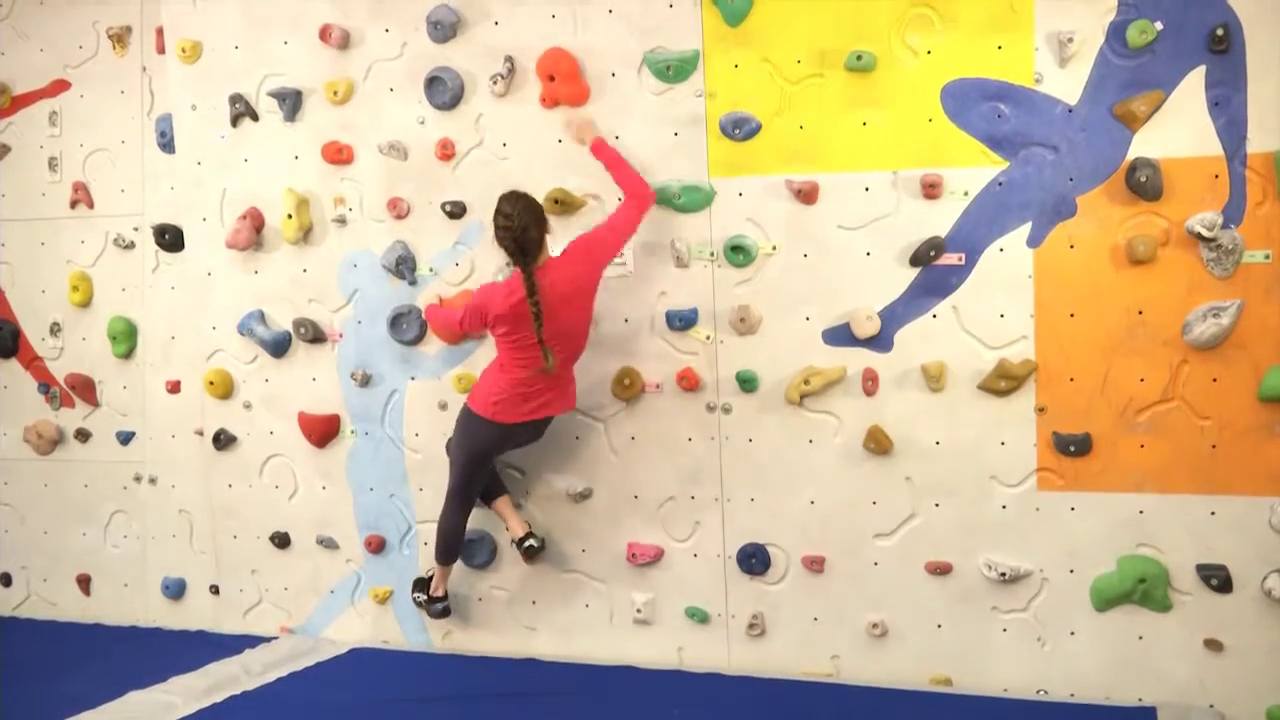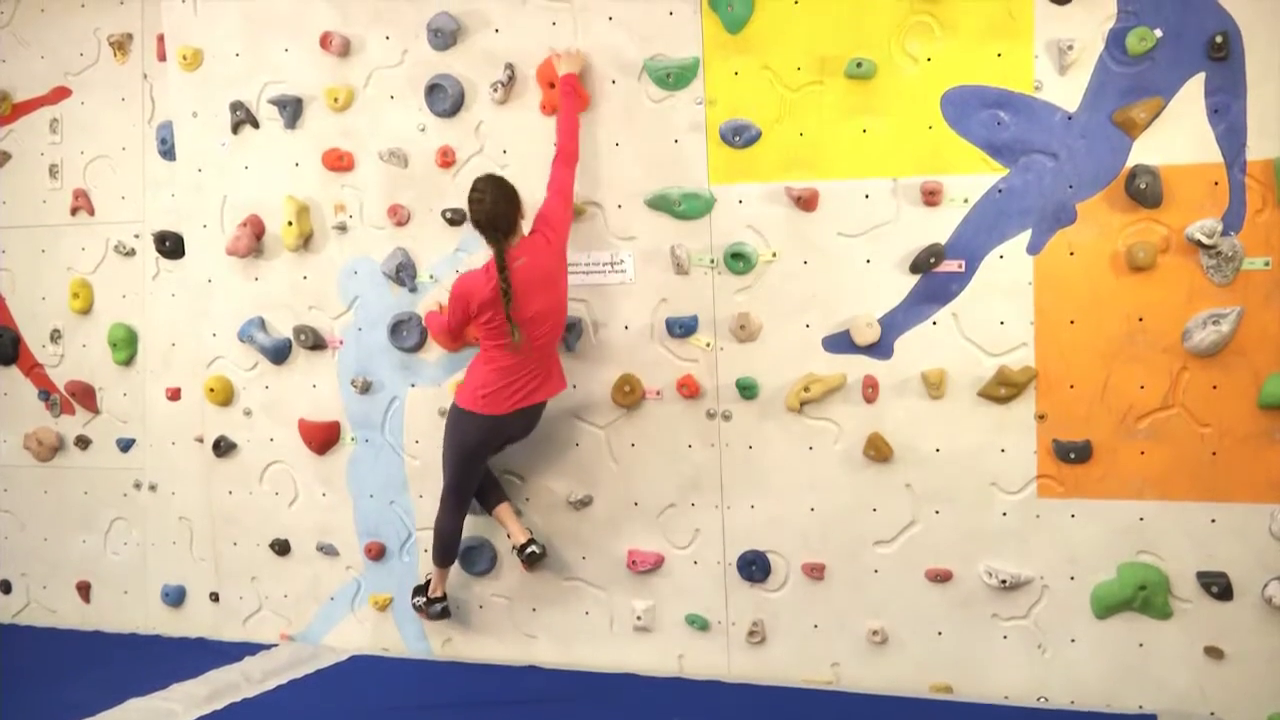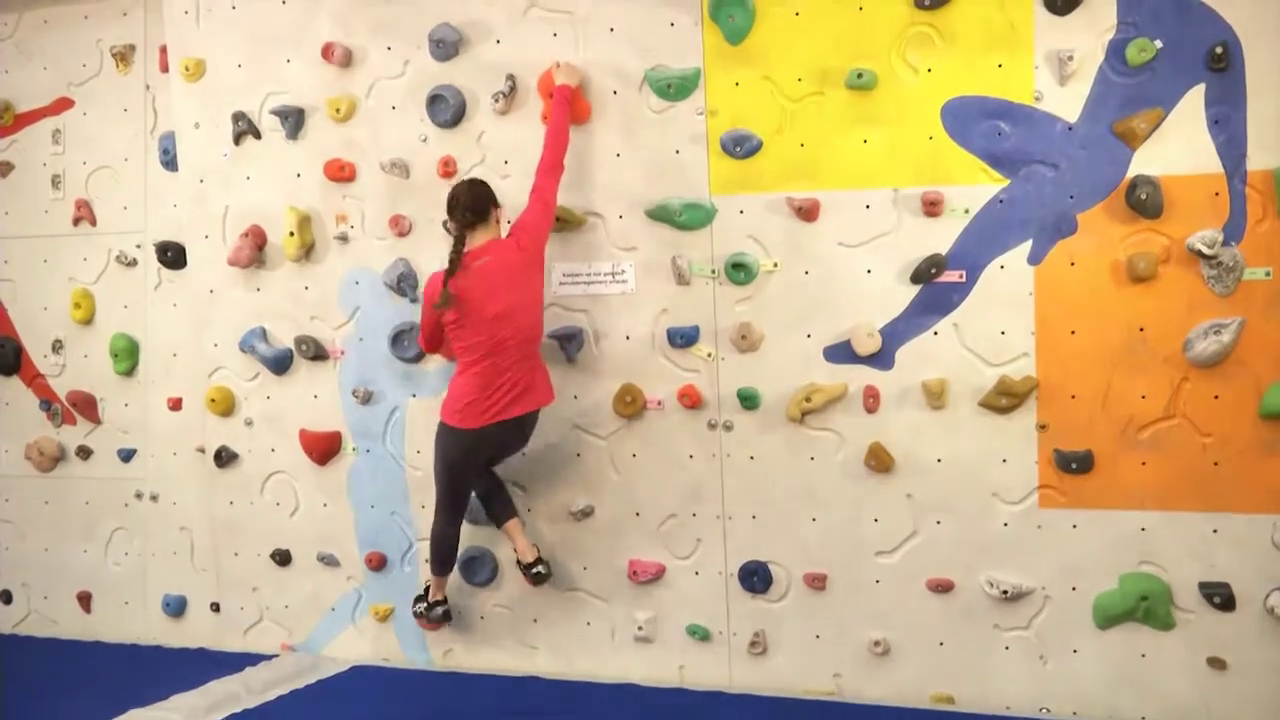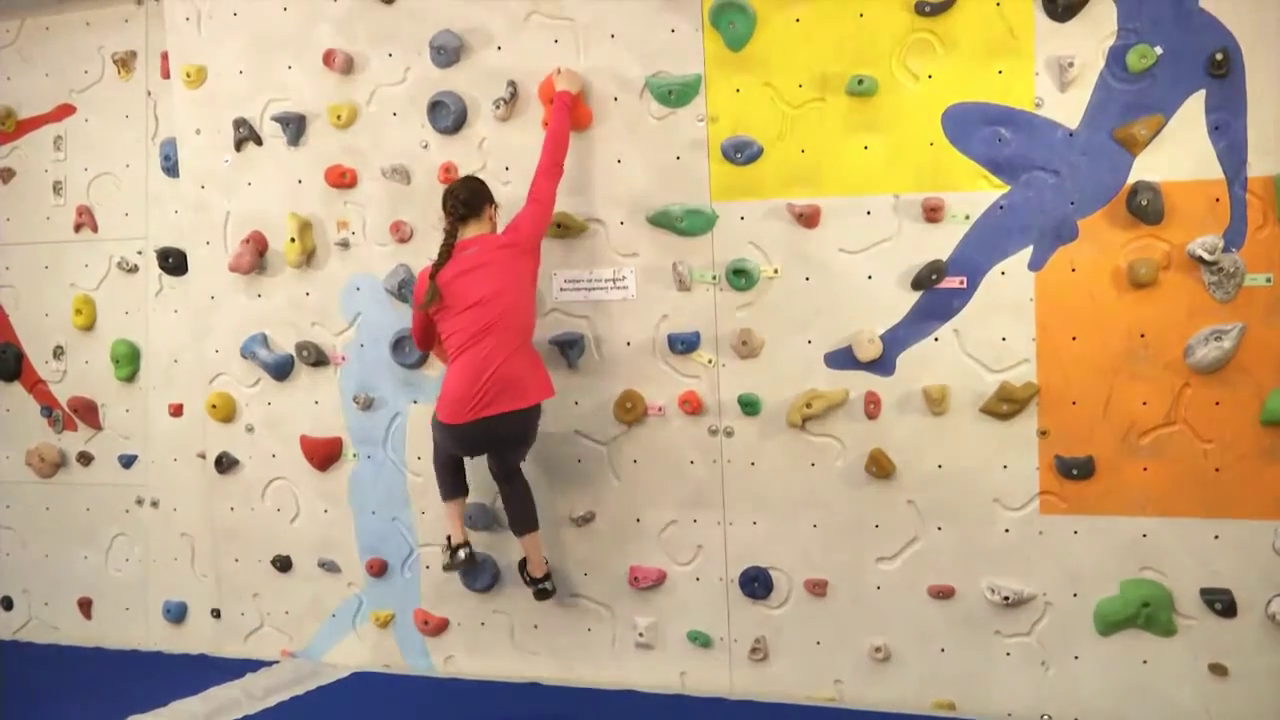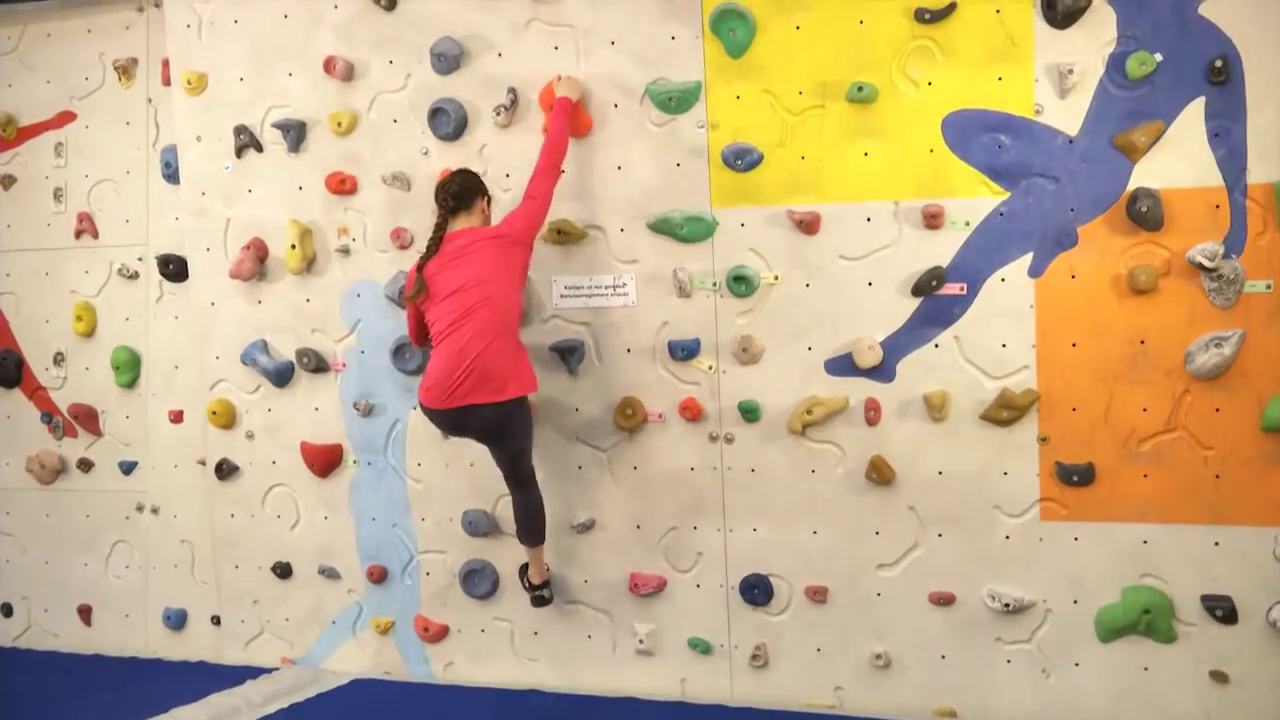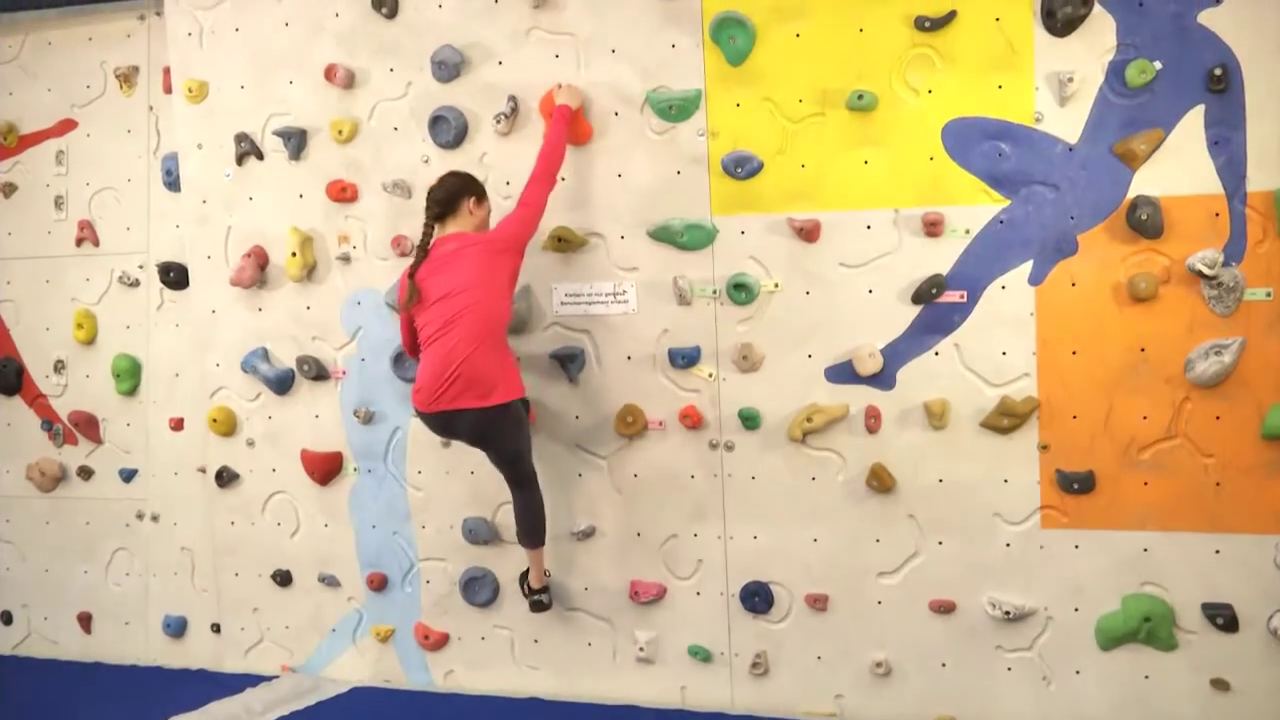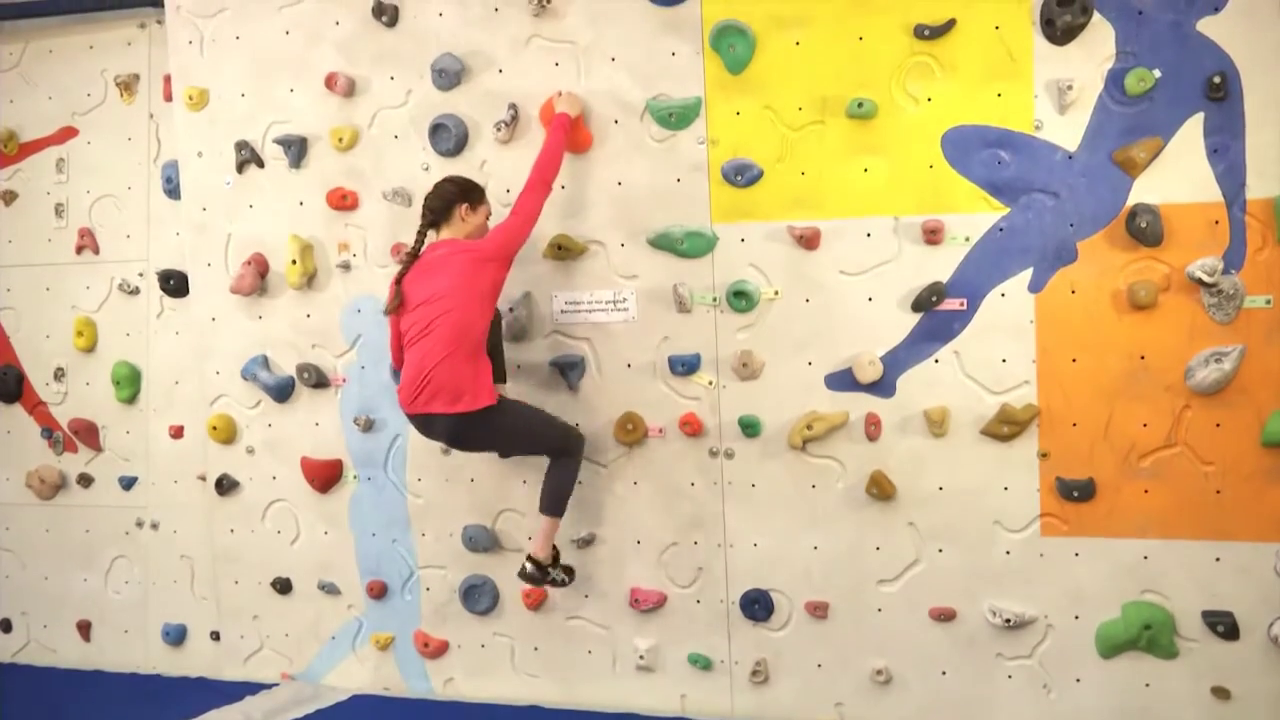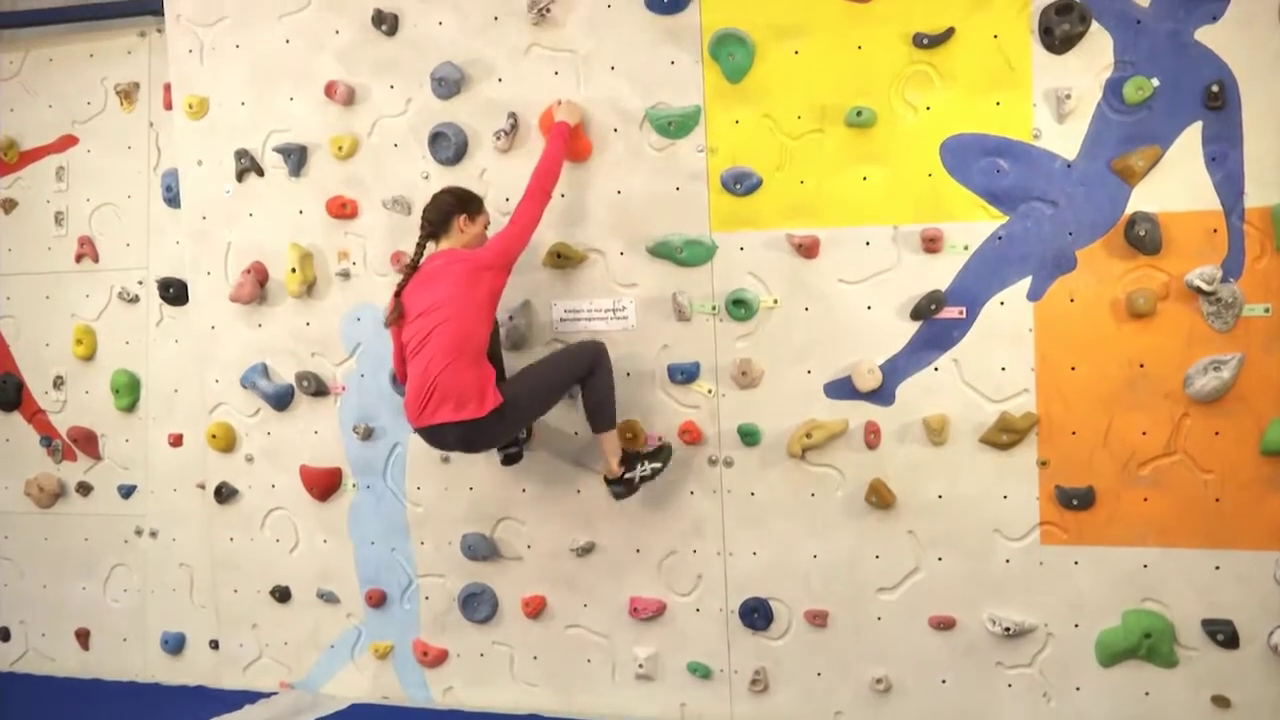
dt=0.3s
person 1, frame 1
left shoulder: (494, 299)
right shoulder: (583, 261)
left elbow: (453, 325)
right elbow: (643, 197)
left wrist: (431, 310)
right wrist: (596, 144)
left hip: (495, 413)
right hip: (543, 414)
left knee: (459, 493)
right knee: (465, 446)
left ankle: (436, 589)
right ankle: (520, 530)
person 1, frame 2
left shoulder: (471, 286)
right shoulder: (551, 241)
left elbow: (450, 334)
right elbow: (566, 157)
left wrist: (430, 318)
right wrist: (568, 81)
left hip: (482, 407)
right hip: (532, 406)
left knee: (454, 493)
right knee: (471, 463)
left ankle: (436, 591)
right ankle: (522, 537)
person 1, frame 3
left shoulder: (439, 287)
right shoulder: (526, 248)
left elbow: (431, 345)
right elbow: (550, 168)
right wrist: (563, 91)
left hip: (468, 419)
right hip: (523, 413)
left knee: (450, 503)
right knee: (479, 471)
left ankle: (436, 597)
right ankle: (530, 555)
person 1, frame 4
left shoulder: (430, 278)
right shoulder: (519, 244)
left elbow: (424, 343)
right elbow: (549, 170)
right wrist: (563, 97)
left hip: (461, 417)
right hip: (520, 406)
left knee: (445, 453)
right knee: (507, 470)
left ankle: (456, 538)
right ankle: (538, 570)
person 1, frame 5
left shoulder: (421, 271)
right shoulder: (509, 239)
right elbow: (546, 173)
right wrist: (563, 102)
left hip: (441, 406)
right hip: (502, 399)
right knee: (520, 476)
right ankle: (538, 577)
person 1, frame 6
left shoulder: (413, 272)
right shoulder: (498, 245)
right elbow: (540, 183)
right wrist: (564, 111)
left hip: (433, 410)
right hip: (489, 404)
right knee: (523, 480)
right ankle: (537, 583)
person 1, frame 7
left shoulder: (406, 276)
right shoulder: (488, 253)
right elbow: (536, 191)
right wrist: (562, 118)
left hip: (418, 416)
right hip: (464, 415)
right knee: (569, 446)
left ankle: (501, 430)
right ankle: (541, 557)
person 1, frame 8
left shoulder: (406, 288)
right shoulder: (485, 263)
left elbow: (401, 372)
right elbow: (535, 199)
right wrist: (562, 127)
left hip: (429, 431)
right hip: (474, 422)
right knee: (592, 354)
left ankle: (508, 439)
right ankle: (618, 469)
